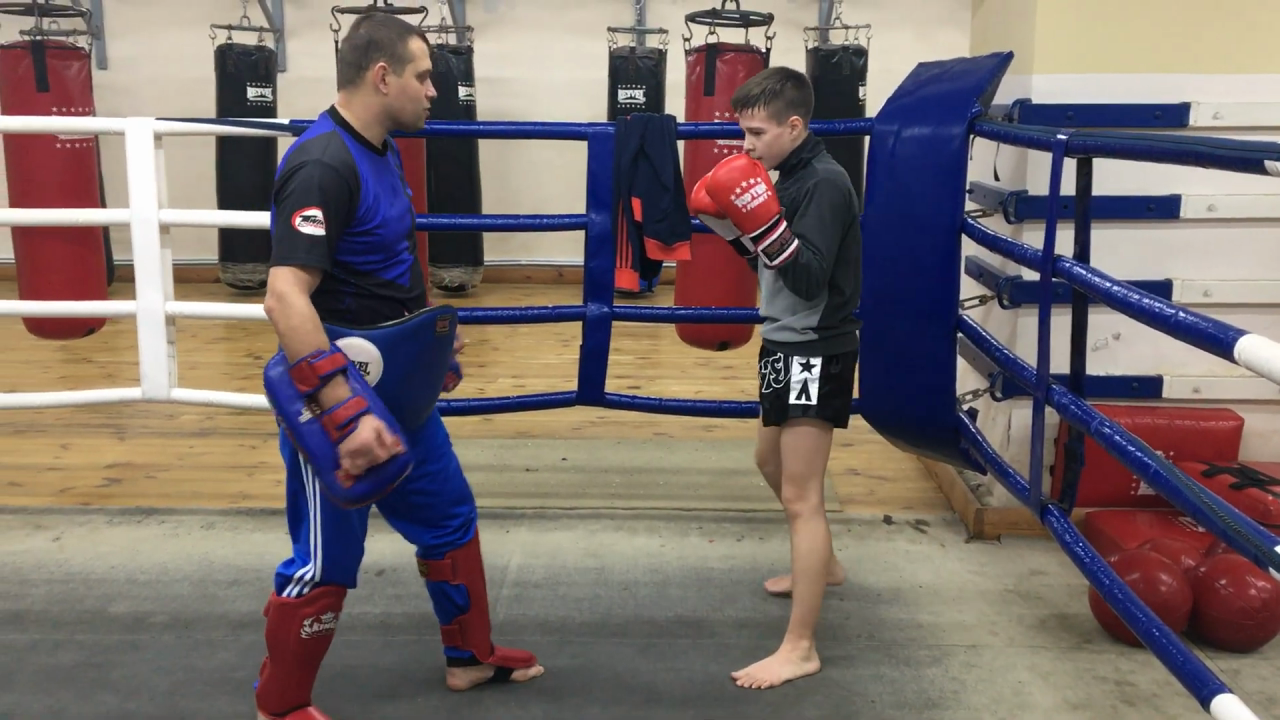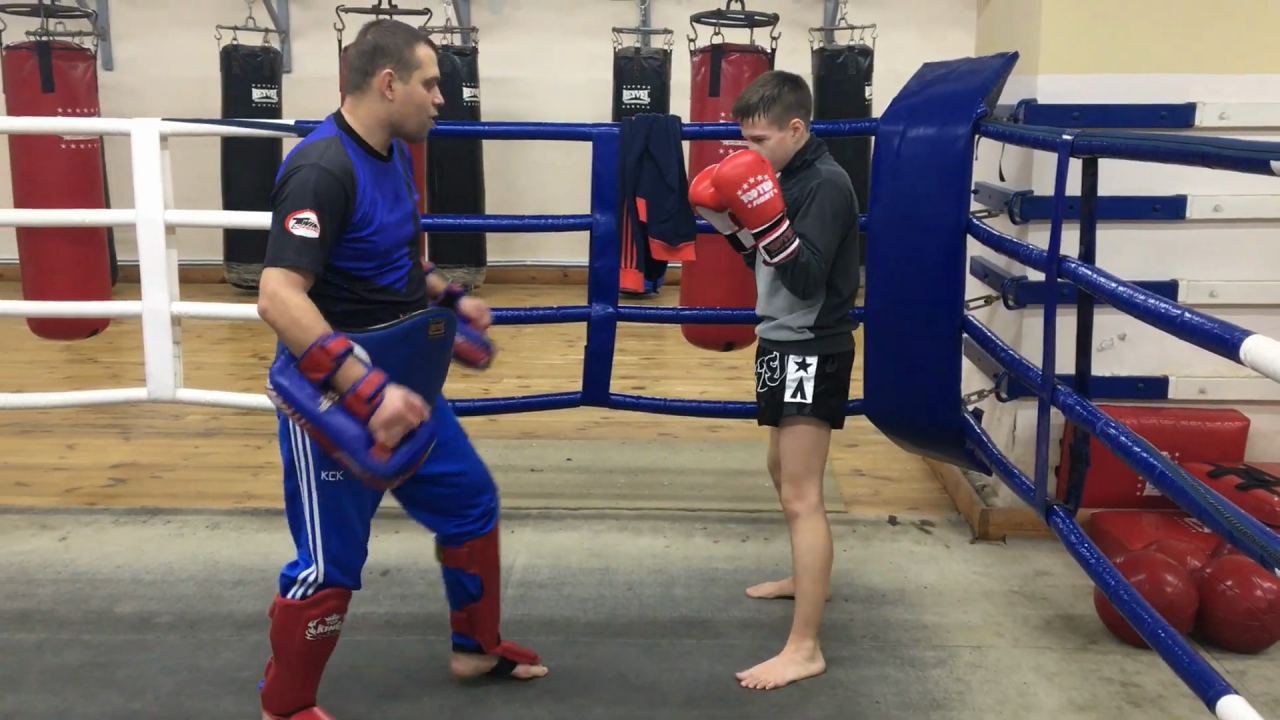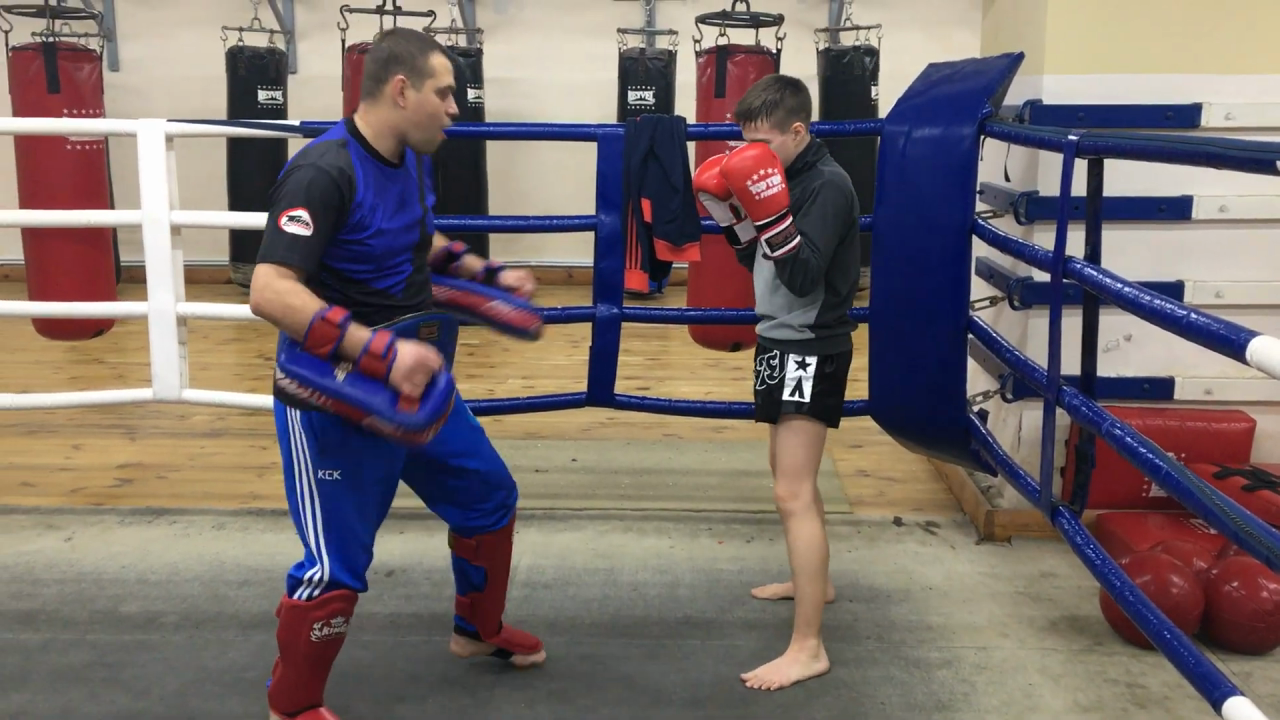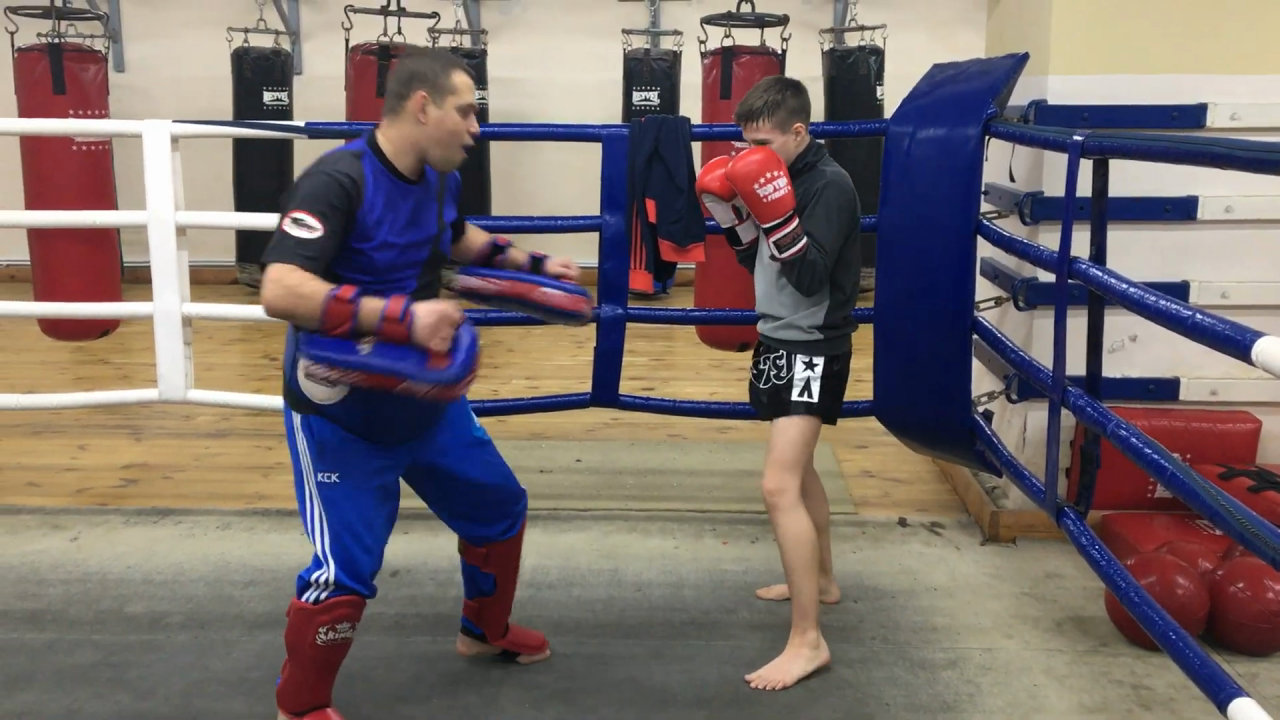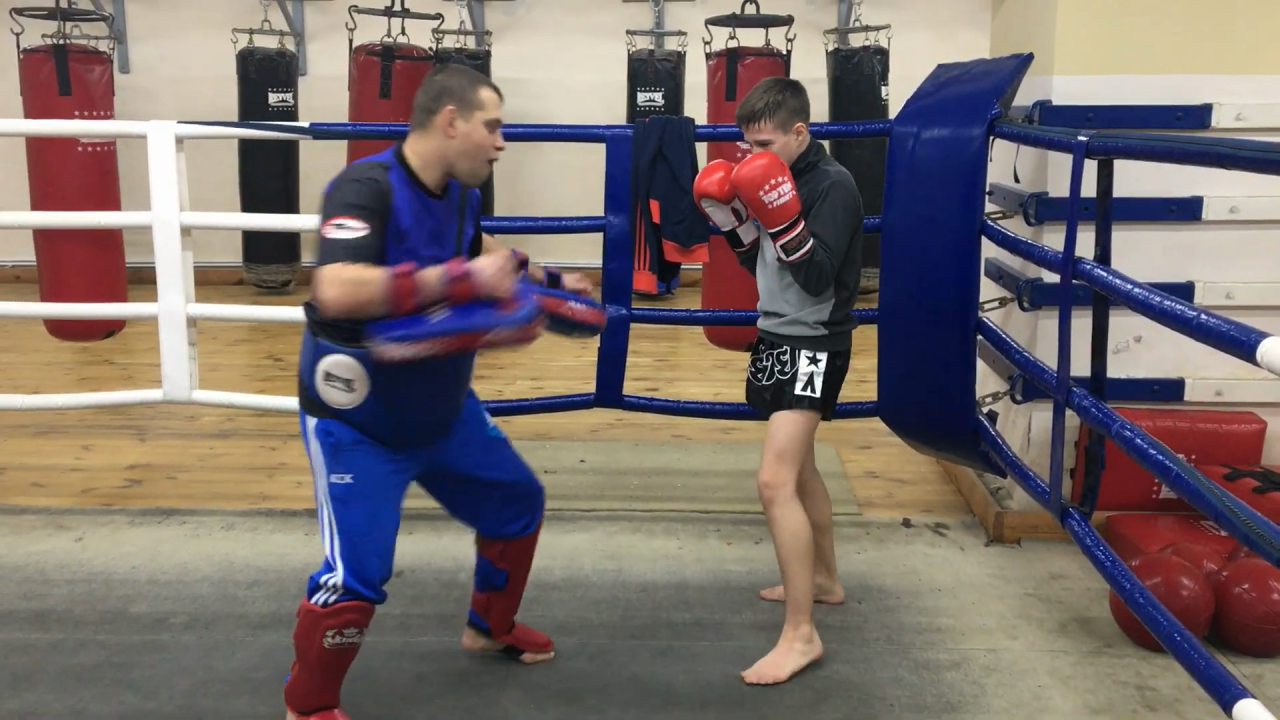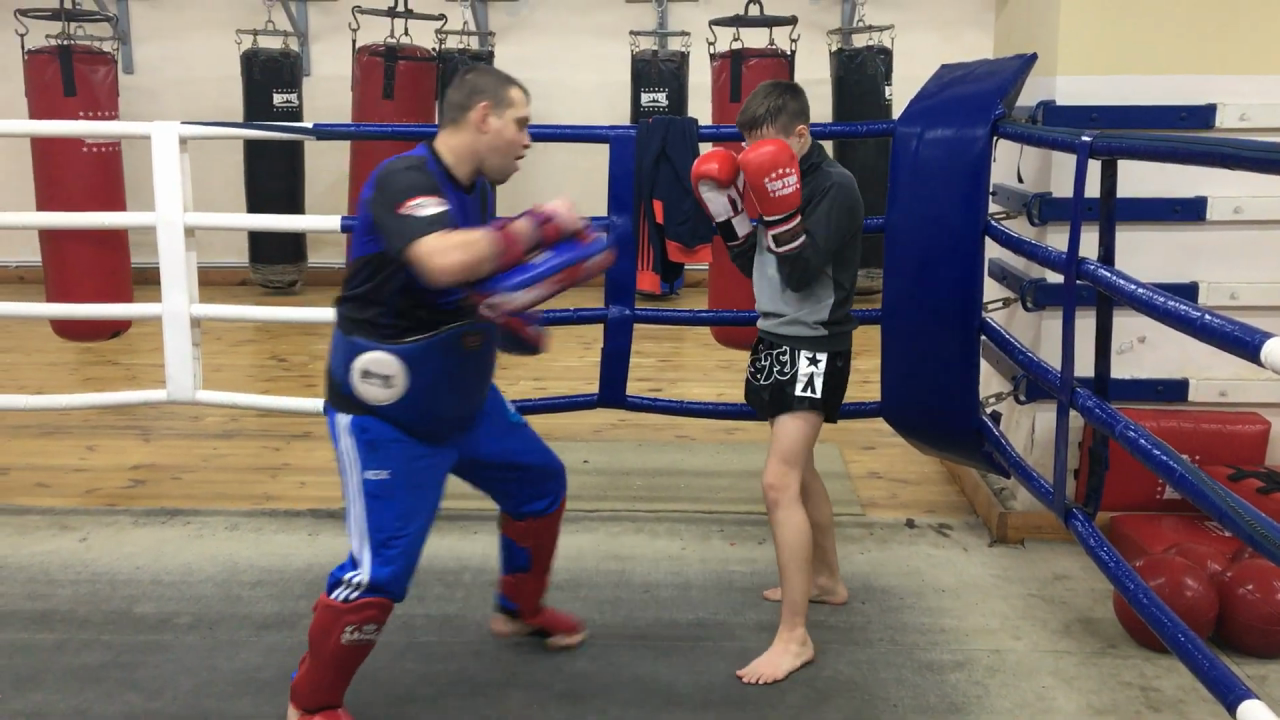
dt=0.1s
person 1, frame 1
left shoulder: (380, 149)
right shoulder: (324, 165)
right elbow: (287, 298)
left wrist: (425, 321)
right wrist: (346, 415)
left hip: (394, 384)
right hip: (335, 398)
left knee: (449, 516)
right knee: (325, 563)
left ankle: (471, 657)
person 1, frame 2
left shoulder: (391, 154)
right shoulder: (322, 170)
right elbow: (278, 297)
left wrist: (449, 296)
right wrist: (365, 394)
left hip: (401, 384)
right hip: (337, 397)
left knee: (469, 502)
right knee: (329, 565)
left ankle: (477, 647)
person 1, frame 3
left shoulder: (411, 160)
right shoulder: (323, 172)
right elbow: (270, 292)
left wrist: (487, 271)
right wrist: (377, 349)
left hip: (413, 383)
left knee: (488, 494)
right knee: (336, 568)
left ankle: (479, 629)
person 1, frame 4
left shoulder: (435, 178)
right shoulder: (336, 180)
right elbow: (279, 291)
left wrist: (533, 264)
right wrist: (399, 317)
left hip: (425, 396)
right hip: (339, 409)
left knee: (498, 505)
right knee: (344, 573)
left ankle: (485, 631)
person 1, frame 5
left shoulder: (459, 190)
right shoulder: (362, 187)
right elbow: (335, 293)
left wrist: (549, 279)
right wrist: (451, 279)
left hip: (440, 400)
right hip: (356, 410)
left knee: (515, 500)
right knee: (356, 573)
left ankle: (490, 625)
person 1, frame 6
left shoulder: (473, 186)
right shoulder: (403, 177)
right elbow: (445, 262)
left wrist: (506, 317)
right wrist: (541, 225)
left hip: (461, 391)
right hip: (386, 406)
left knee: (539, 483)
right knee: (379, 570)
left ankle: (520, 610)
person 2, frame 1
left shoulder: (825, 183)
right shoulder: (788, 177)
left elbow: (807, 279)
left wrist: (763, 216)
right wrist: (732, 227)
left hip: (816, 355)
right hip: (789, 348)
left knee: (800, 499)
right knee: (771, 463)
left ankle: (800, 648)
right ankle: (819, 567)
person 2, frame 2
left shoulder: (826, 184)
right shoulder: (788, 179)
left elbow: (806, 278)
left wrist: (766, 214)
right wrist: (732, 225)
left hip: (812, 355)
right hip: (785, 347)
left knee: (800, 498)
right knee: (782, 470)
left ankle: (804, 648)
right ankle: (809, 575)
person 2, frame 3
left shoulder: (828, 186)
right shoulder: (782, 180)
left elbow: (804, 277)
left wrist: (770, 208)
right wrist: (729, 215)
left hip: (809, 353)
right hip: (780, 345)
left knee: (791, 495)
right knee: (791, 473)
left ankle: (807, 646)
right ankle: (813, 578)
person 2, frame 4
left shoulder: (830, 186)
right shoulder: (784, 180)
left elbow: (810, 277)
left wrist: (775, 211)
right wrist: (731, 216)
left hip: (812, 353)
right hip: (780, 344)
left knee: (778, 487)
right knee: (796, 473)
left ankle: (807, 640)
right ankle: (818, 578)
person 2, frame 5
left shoulder: (834, 186)
right shoulder: (776, 183)
left elbow: (816, 276)
left wrist: (780, 214)
right wrist: (729, 216)
left hip: (812, 349)
right hip: (776, 340)
left knee: (774, 481)
right knee: (798, 468)
left ankle: (799, 634)
right ankle: (823, 577)
person 2, frame 6
left shoulder: (835, 186)
right shoulder: (769, 183)
left elbow: (801, 274)
right elbow: (754, 265)
left wrist: (780, 204)
right wrist: (725, 208)
left hip: (812, 349)
right hip: (775, 341)
left knee: (777, 484)
right knee: (798, 470)
left ankle: (793, 635)
right ankle: (826, 577)
